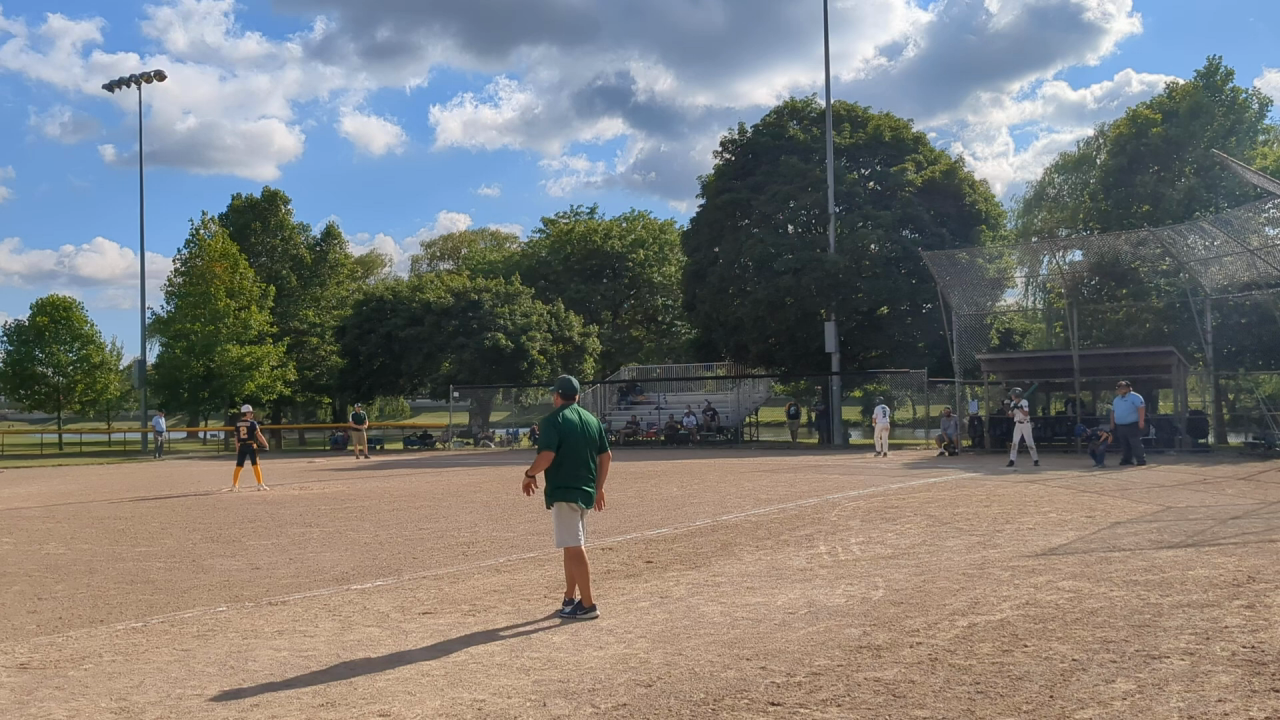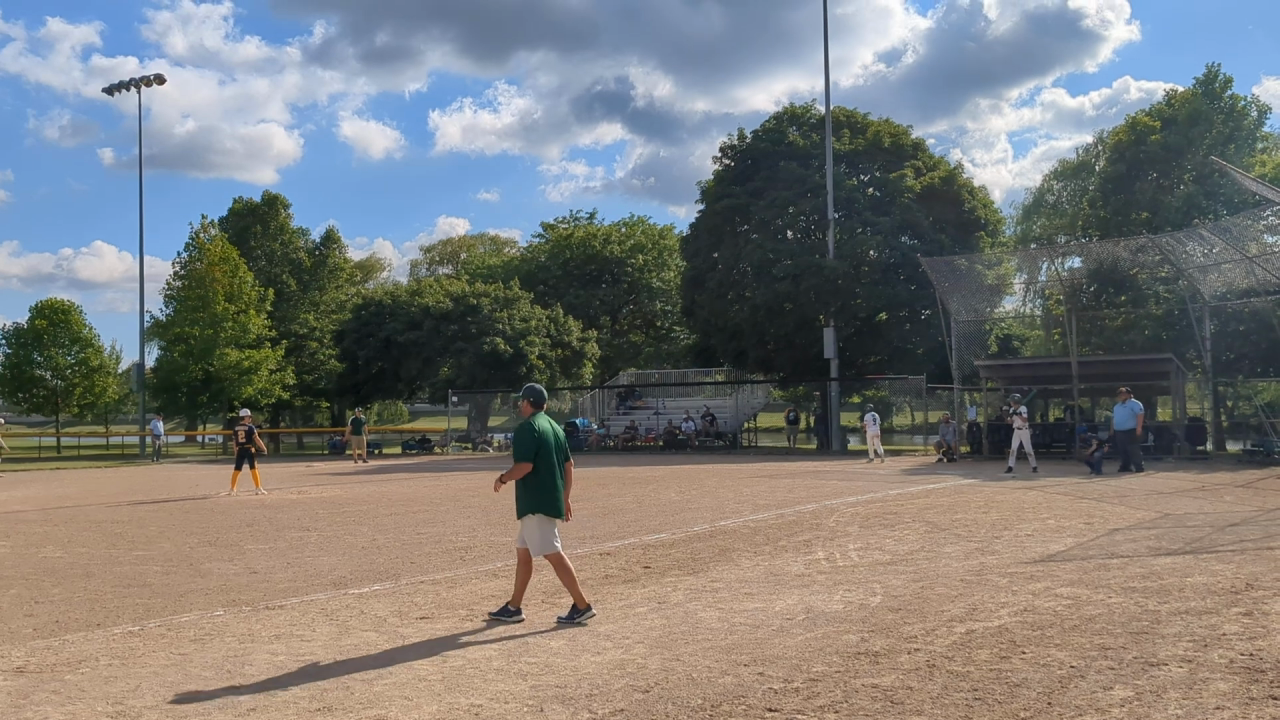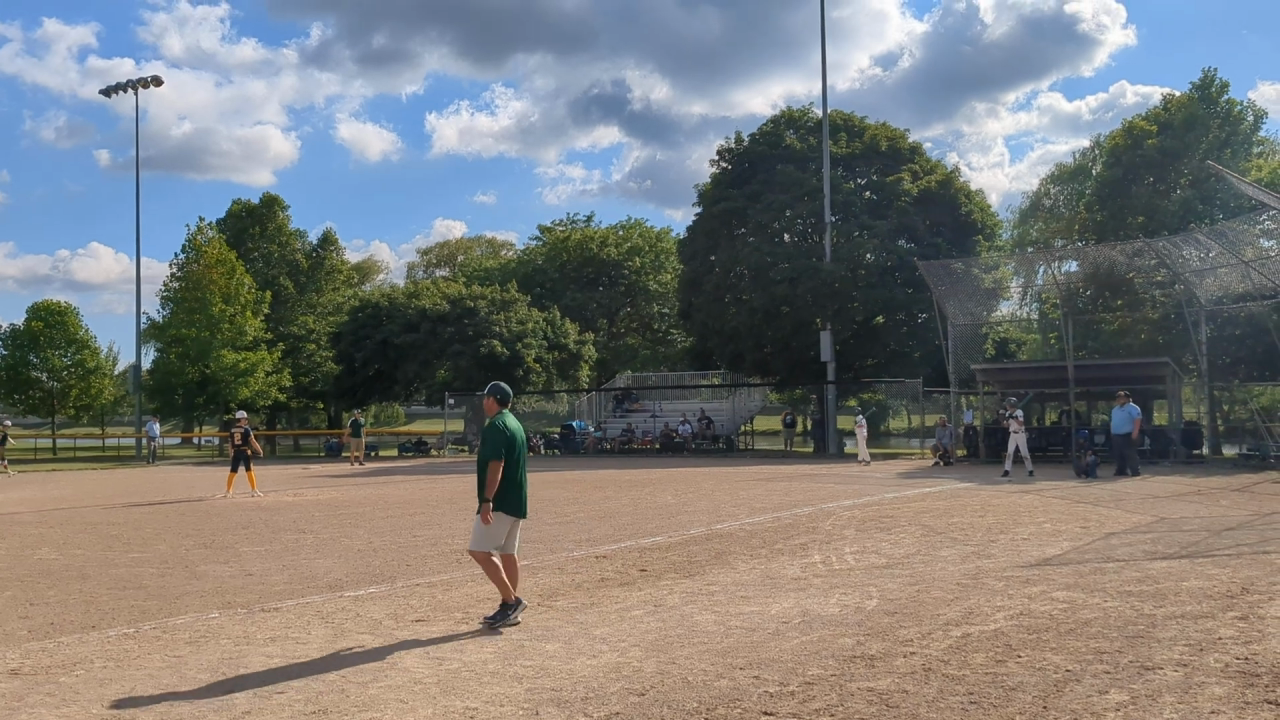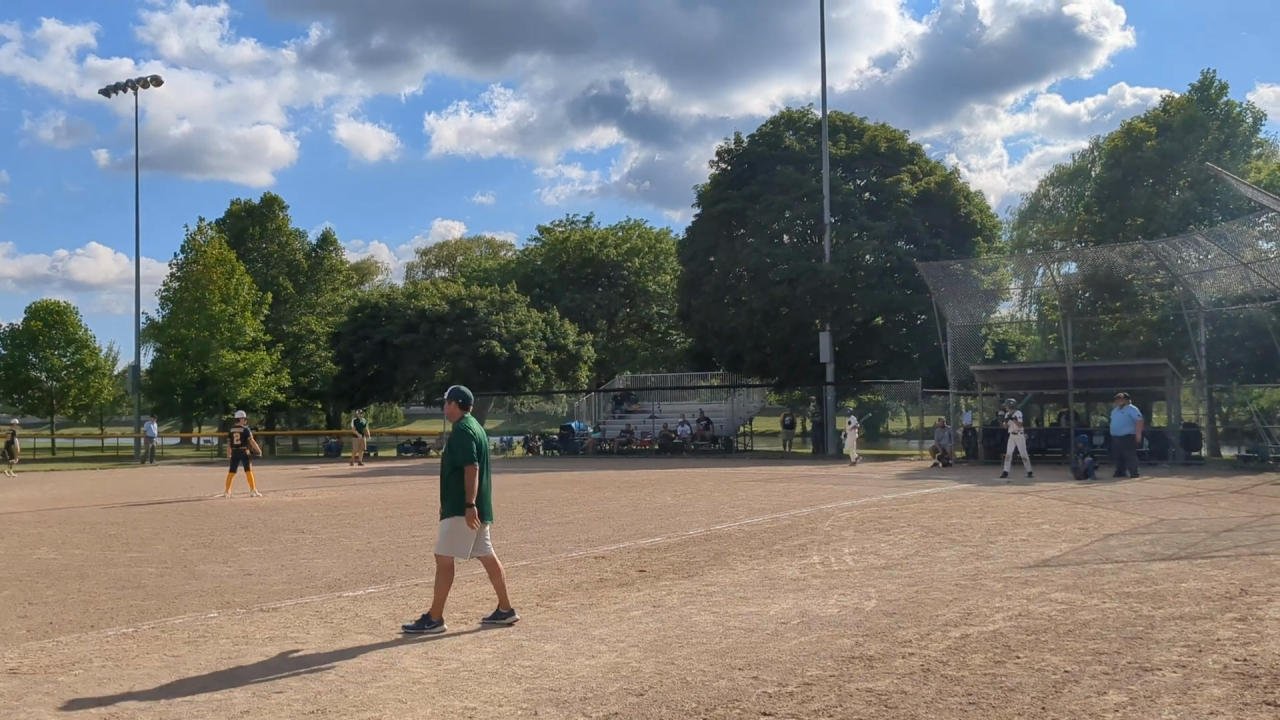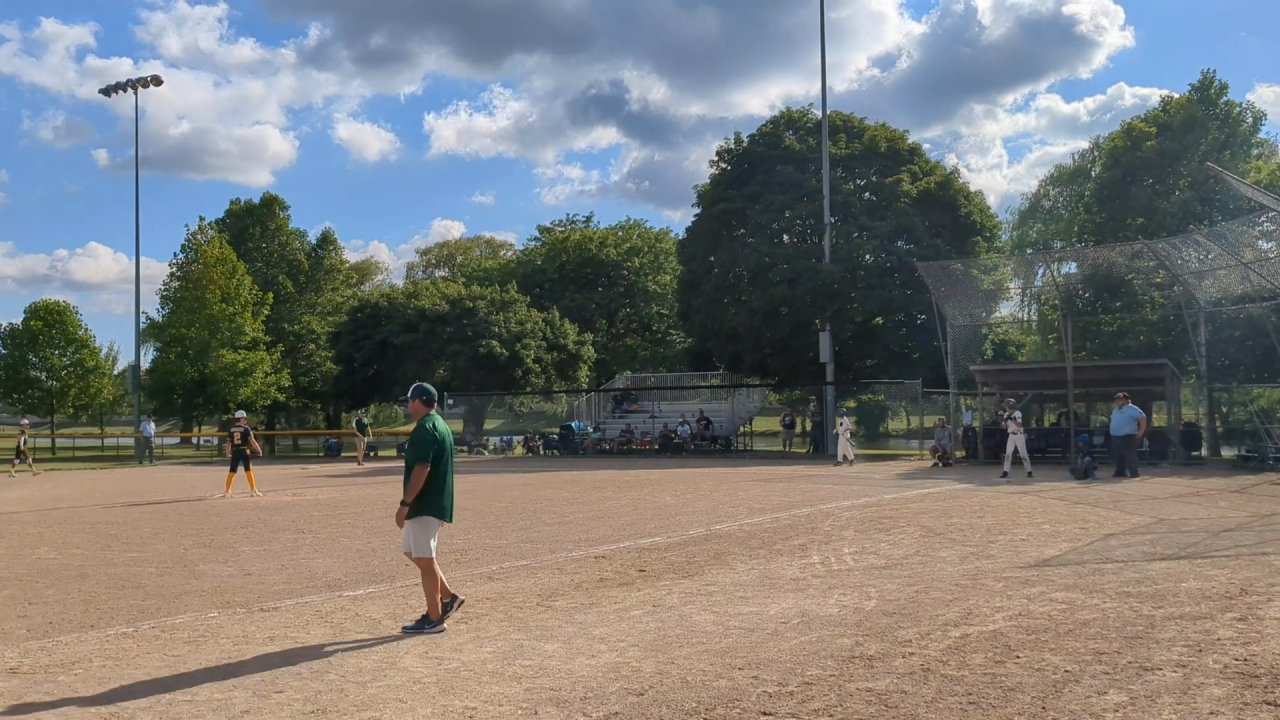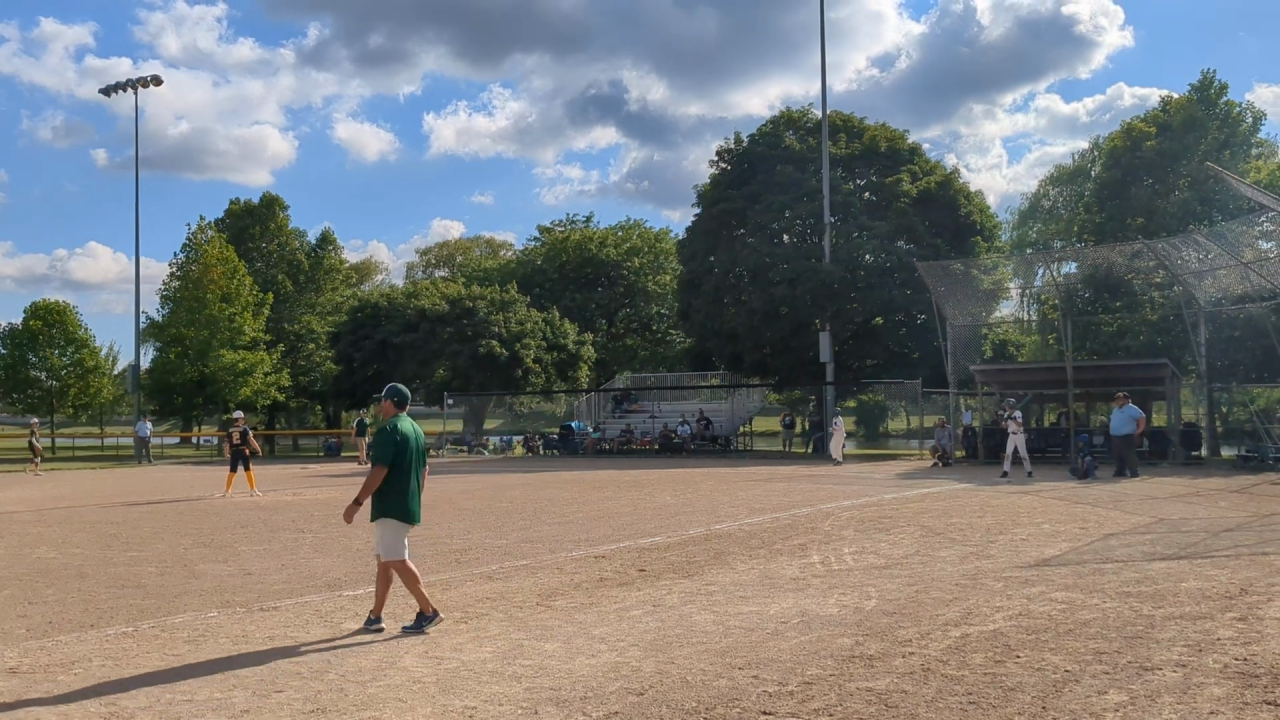
dt=0.3s
person 1, frame 1
left shoulder: (553, 420)
right shoulder: (592, 419)
left elbow: (546, 456)
right elbow: (605, 457)
left wrist: (530, 475)
right wrist: (599, 489)
left hip: (563, 494)
right hip: (586, 492)
left knee: (573, 548)
right knee: (569, 545)
left ankle: (587, 605)
right ankle: (570, 599)
person 1, frame 2
left shoulder: (527, 428)
right shoulder: (554, 427)
left elbow: (524, 466)
right elbow: (568, 465)
left wrist: (503, 478)
right wrist: (565, 498)
left hip: (536, 503)
right hip: (551, 501)
left knee: (554, 555)
right knee: (524, 553)
left ankle: (582, 605)
right ankle: (513, 608)
person 1, frame 3
left shoulder: (495, 425)
right shoulder: (514, 424)
left elbow: (496, 465)
left wrist: (487, 500)
left hip: (500, 504)
right hip: (515, 502)
left knee: (480, 551)
right knee: (507, 554)
left ankle: (511, 602)
right ankle: (507, 608)
person 1, frame 4
left shoulder: (462, 430)
right shoulder: (474, 427)
left elbow: (472, 470)
left wrist: (469, 505)
left hip: (459, 508)
right hip: (475, 506)
left knee: (444, 558)
right knee: (487, 557)
left ankle: (435, 618)
right ankle: (505, 609)
person 1, frame 5
left shoulder: (424, 428)
right shoulder: (441, 426)
left elbow: (421, 469)
left wrist: (404, 503)
left hip: (425, 505)
right hip: (436, 503)
left knee: (422, 558)
right knee: (416, 553)
left ankle: (435, 618)
right ankle: (448, 597)
person 1, frame 6
left shoulder: (388, 429)
right shoulder: (416, 429)
left elbow: (379, 471)
right elbow: (424, 470)
left wrist: (357, 502)
left hip: (391, 507)
right hip: (408, 505)
left knee: (396, 561)
right knee: (384, 560)
left ankle: (428, 611)
right ankle: (375, 616)
